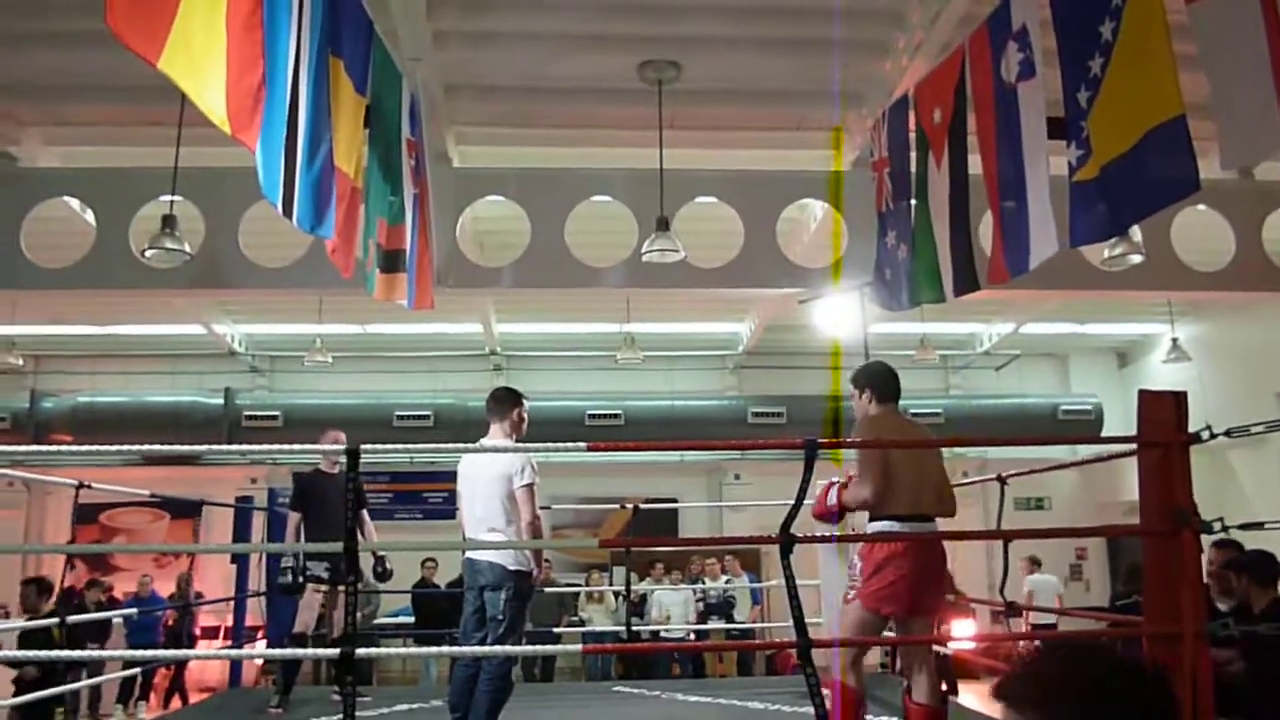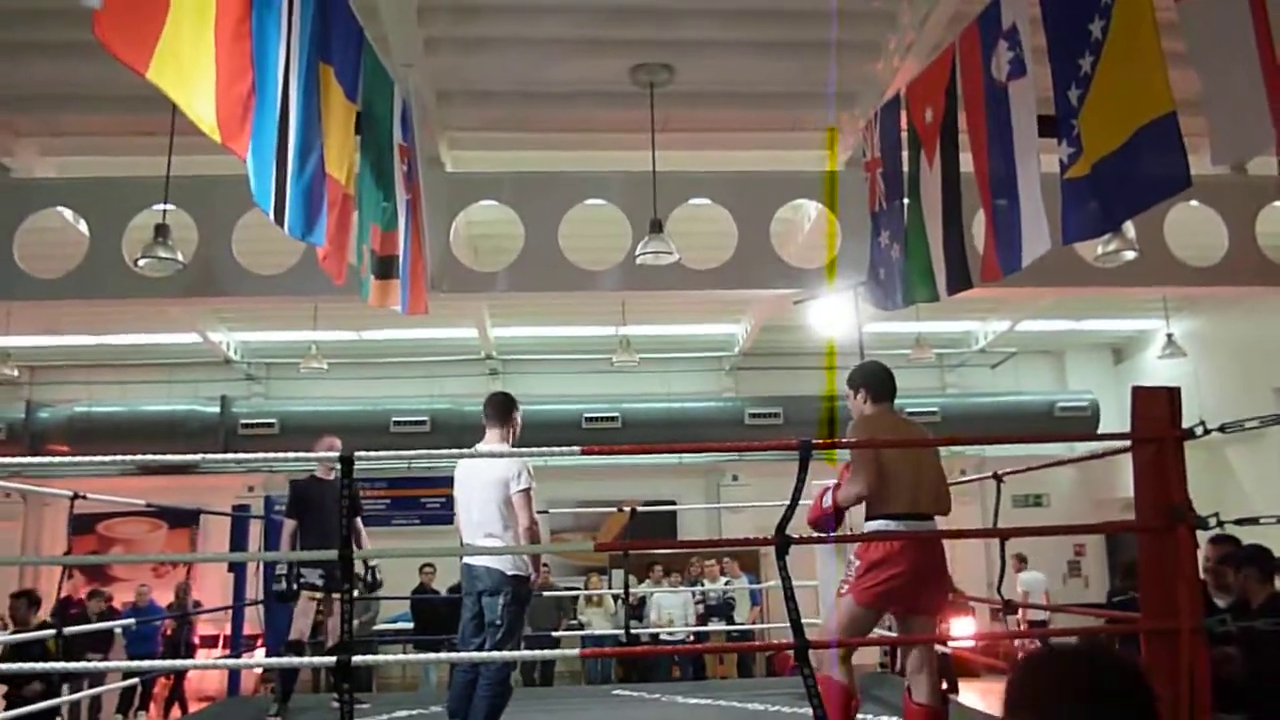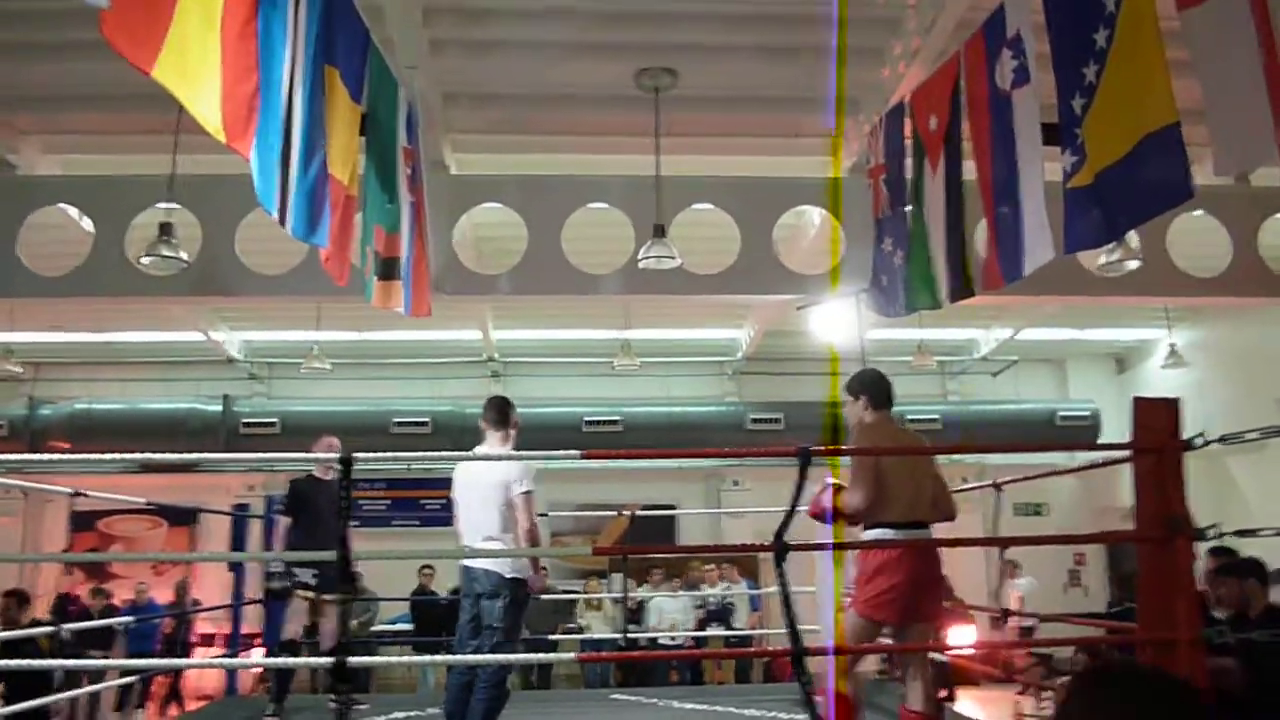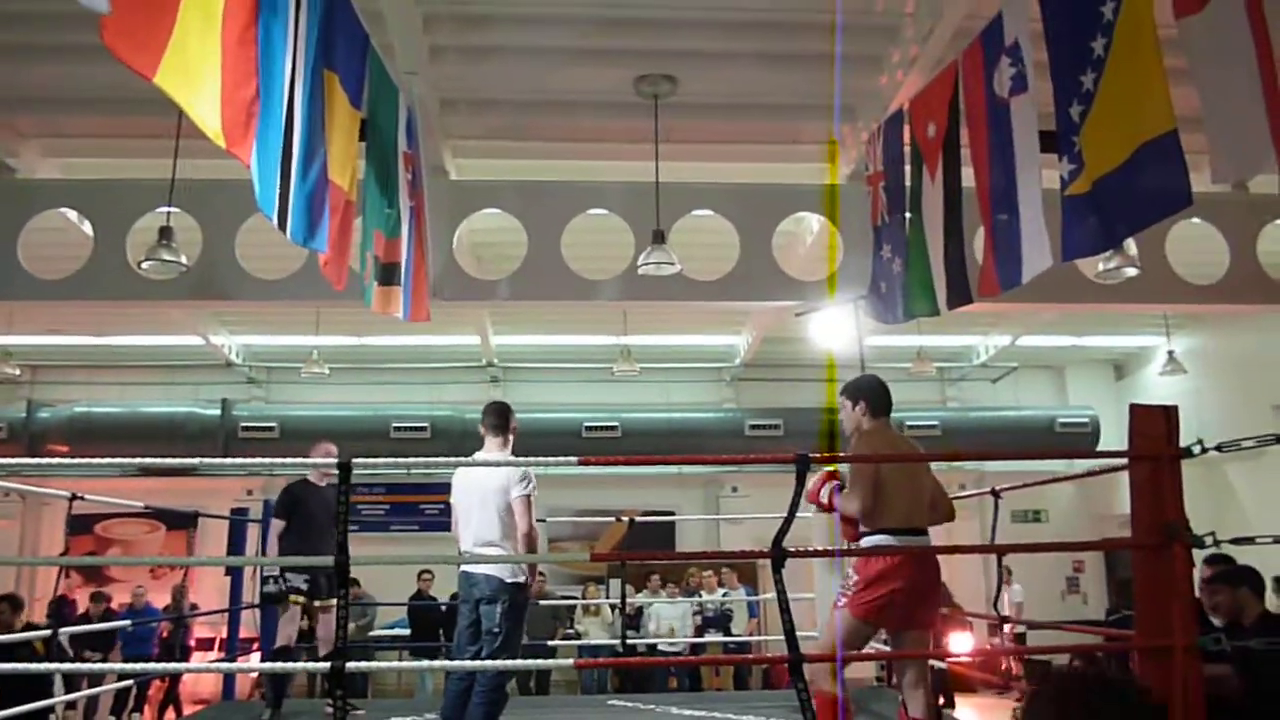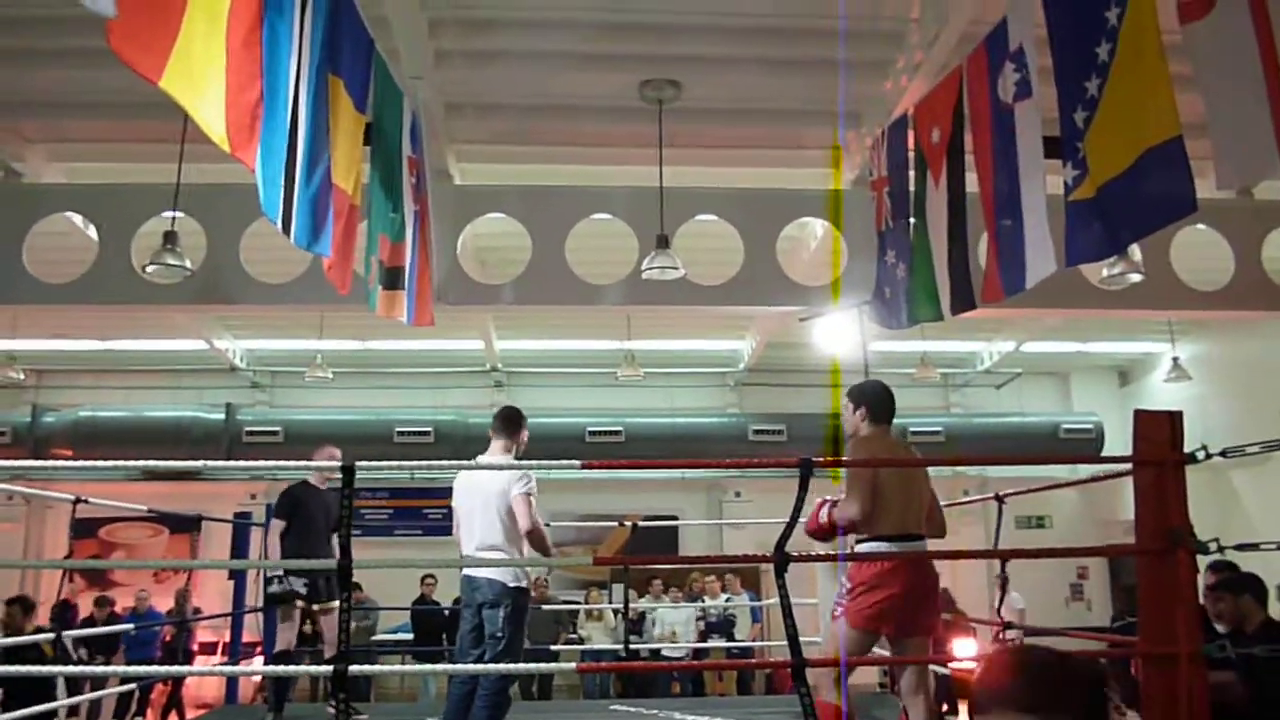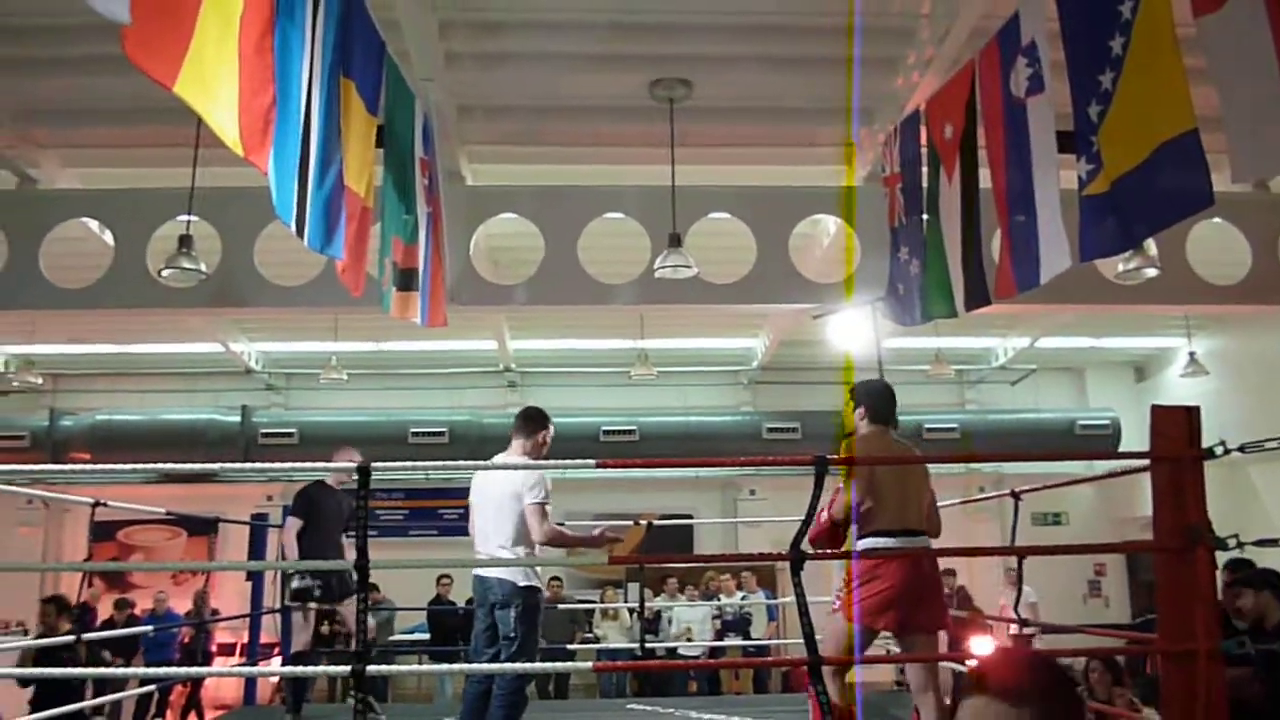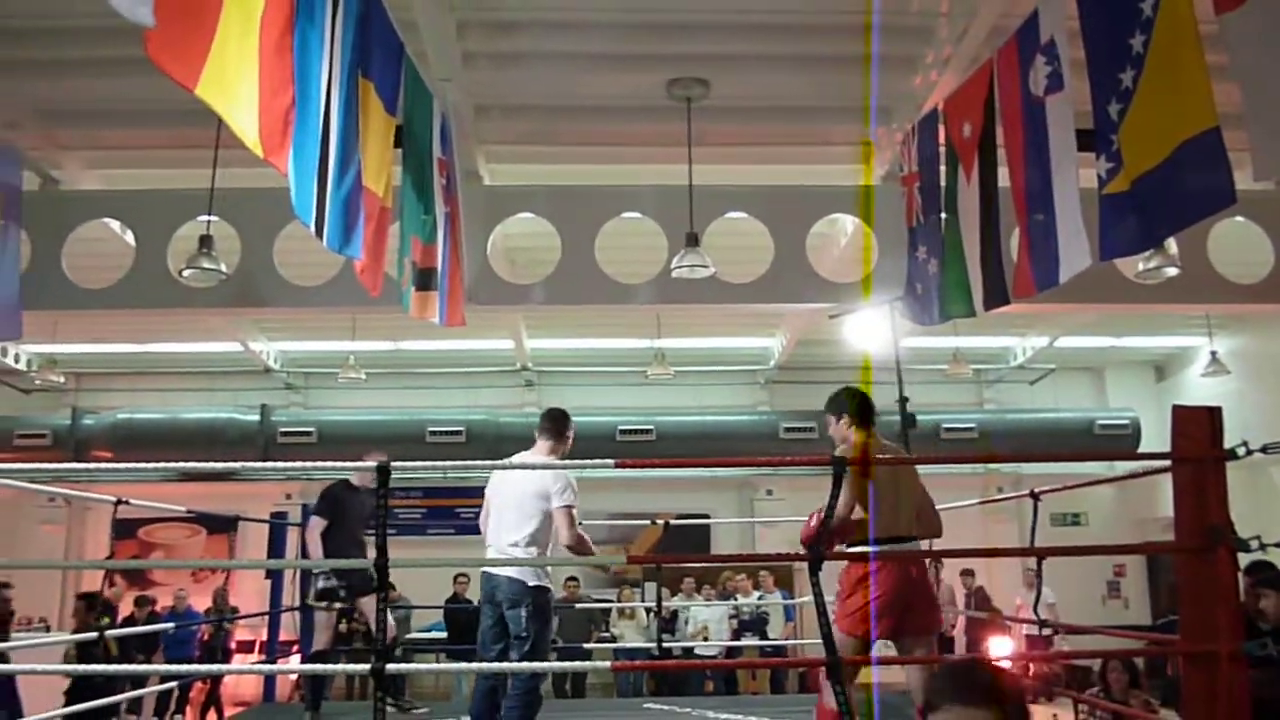
dt=0.2s
person 1, frame 1
left shoulder: (871, 425)
right shoulder: (923, 435)
left elbow: (869, 491)
right elbow: (947, 505)
left wrist: (836, 496)
left hip: (889, 548)
right hip: (927, 548)
left knee: (844, 656)
right knee: (919, 663)
person 1, frame 2
left shoulder: (865, 426)
right shoulder: (921, 435)
left elbow: (861, 486)
right elbow: (942, 503)
left wrist: (832, 500)
left hip: (888, 547)
right hip: (926, 547)
left knee: (830, 651)
right knee: (920, 663)
person 1, frame 3
left shoulder: (866, 433)
right shoulder: (917, 443)
left elbow: (861, 497)
right elbow: (946, 509)
left wrist: (831, 500)
left hip: (887, 555)
right hip: (923, 555)
right knee: (916, 671)
person 1, frame 4
left shoulder: (866, 440)
right shoulder: (911, 449)
left elbow: (859, 505)
right elbow: (945, 511)
left wrist: (827, 494)
left hip: (885, 563)
right hip: (920, 562)
left knee: (823, 665)
right knee: (914, 680)
person 1, frame 5
left shoulder: (862, 445)
right shoulder: (910, 456)
left elbow: (857, 509)
right elbow: (937, 526)
left wrist: (828, 514)
left hip: (879, 569)
right hip: (918, 568)
left knee: (825, 675)
right knee: (915, 687)
person 1, frame 6
left shoulder: (859, 444)
right shoulder: (911, 455)
left elbow: (850, 502)
right elbow: (932, 526)
left wrist: (829, 517)
left hip: (881, 564)
right hip: (921, 564)
left knee: (827, 668)
right knee: (925, 683)
person 1, frame 7
left shoulder: (850, 452)
right shoulder: (900, 457)
left elbow: (842, 511)
right elbow: (933, 526)
left wrist: (820, 525)
left hip: (873, 572)
right hip: (912, 569)
left knee: (834, 681)
right knee: (924, 685)
person 2, frame 1
left shoulder: (467, 458)
right shoulder: (517, 458)
right elbow: (529, 520)
right wrist: (538, 562)
left hip: (474, 562)
right hip: (508, 565)
left knee: (470, 648)
right knee: (498, 654)
person 2, frame 2
left shoulder: (463, 464)
right shoulder: (514, 463)
right elbow: (527, 525)
right wrist: (536, 567)
left hip: (471, 567)
right hip: (506, 570)
left knee: (469, 654)
right knee: (497, 659)
person 2, frame 3
left shoulder: (463, 466)
right shoulder: (516, 465)
right elbow: (526, 527)
right wrist: (535, 571)
left hip: (470, 569)
right hip: (505, 572)
left knee: (466, 656)
right knee: (494, 661)
person 2, frame 4
left shoulder: (462, 472)
right shoulder: (516, 471)
right elbow: (525, 530)
right wrist: (531, 572)
left hip: (469, 574)
right hip: (504, 577)
left knee: (464, 661)
right knee: (493, 666)
person 2, frame 5
left shoulder: (464, 475)
right shoulder: (515, 473)
right elbow: (528, 526)
right wrist: (548, 552)
left hip: (470, 578)
right hip: (505, 581)
left knee: (467, 665)
right knee: (496, 670)
person 2, frame 6
left shoulder: (482, 472)
right shoulder: (530, 474)
right elbow: (541, 534)
right wrist: (590, 540)
left hip: (483, 577)
right hip: (515, 581)
left knee: (481, 665)
right knee: (511, 670)
person 2, frame 7
left shoulder: (503, 468)
right shoulder: (556, 476)
right elbow: (569, 539)
right wrist: (598, 558)
left hip: (491, 575)
right hip: (526, 580)
left knee: (491, 664)
right knee: (526, 670)
person 3, frame 1
left shoulder: (351, 482)
right shoulder: (306, 481)
left elbow: (364, 520)
right elbow: (292, 525)
left wrist: (379, 554)
right wrist: (288, 563)
left hip: (346, 561)
right hip: (317, 561)
left knee: (341, 627)
right knee: (303, 625)
left ankle: (342, 685)
right ankle: (282, 691)
person 3, frame 2
right shoulder: (302, 488)
left elbow: (358, 529)
right elbow: (288, 532)
left wrist: (370, 564)
right wrist: (282, 570)
left hip: (340, 568)
right hip: (311, 568)
left knee: (338, 634)
right knee: (299, 633)
left ankle: (341, 692)
person 3, frame 3
left shoulder: (342, 489)
right shoulder: (300, 487)
right elbow: (283, 529)
right wrist: (277, 567)
left hip: (334, 569)
right hip: (304, 567)
left knee: (332, 635)
right knee: (293, 633)
left ankle: (338, 692)
person 3, frame 4
left shoulder: (335, 496)
right shoulder: (293, 491)
right elbow: (275, 533)
left wrist: (340, 574)
right wrist: (271, 572)
left hip: (326, 574)
right hip: (296, 572)
left knee: (329, 640)
right knee: (287, 638)
left ankle: (335, 697)
person 3, frame 5
left shoulder: (334, 501)
right shoulder: (294, 493)
right elbow: (273, 534)
left wrist: (340, 577)
right wrist: (275, 573)
left hip: (325, 577)
right hip: (295, 576)
left knee: (335, 640)
right knee: (286, 642)
person 3, frame 6
left shoulder: (347, 502)
right shoulder: (309, 493)
right elbow: (288, 533)
left wrist: (355, 571)
right wrist: (296, 570)
left hip: (337, 574)
right hip: (309, 575)
left knee: (366, 627)
right knee: (302, 643)
person 3, frame 7
left shoulder: (368, 501)
right shoulder: (334, 493)
right elbow: (312, 533)
left wrist: (376, 570)
right wrist: (321, 571)
left hip: (359, 574)
right hip: (333, 574)
left knee: (388, 629)
right knee: (323, 643)
left ankle: (391, 694)
right ankle: (312, 708)
